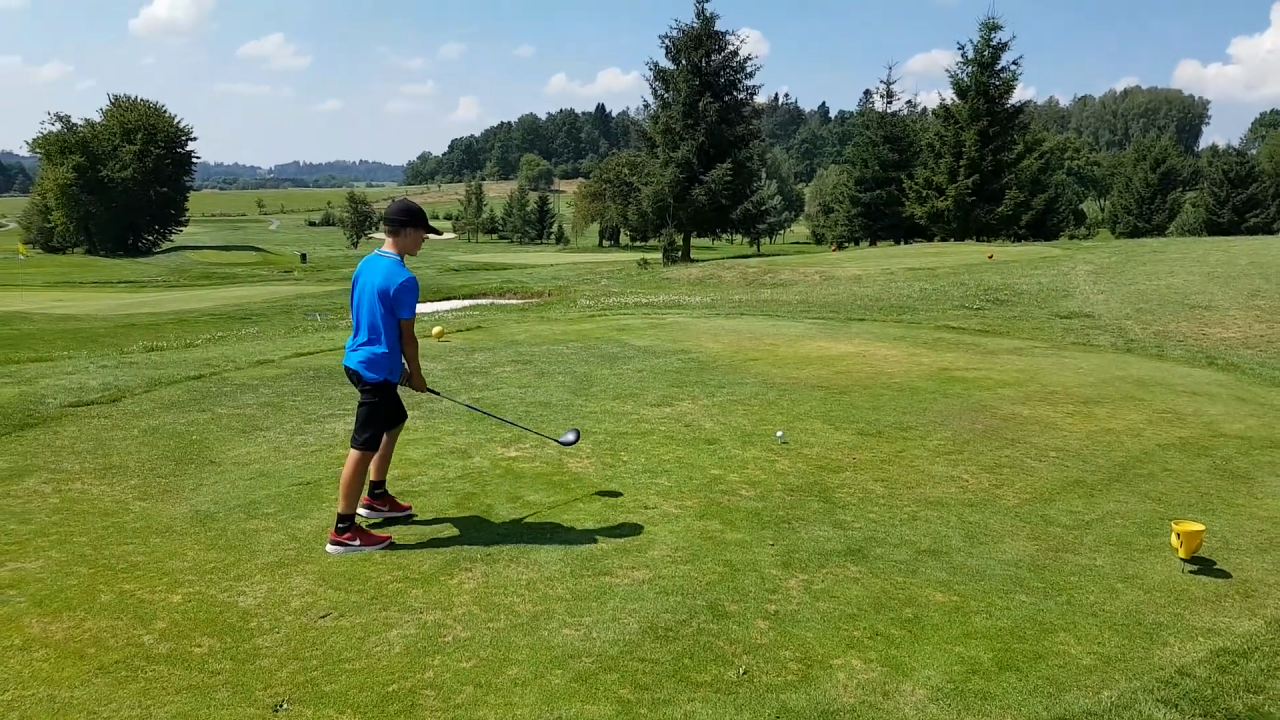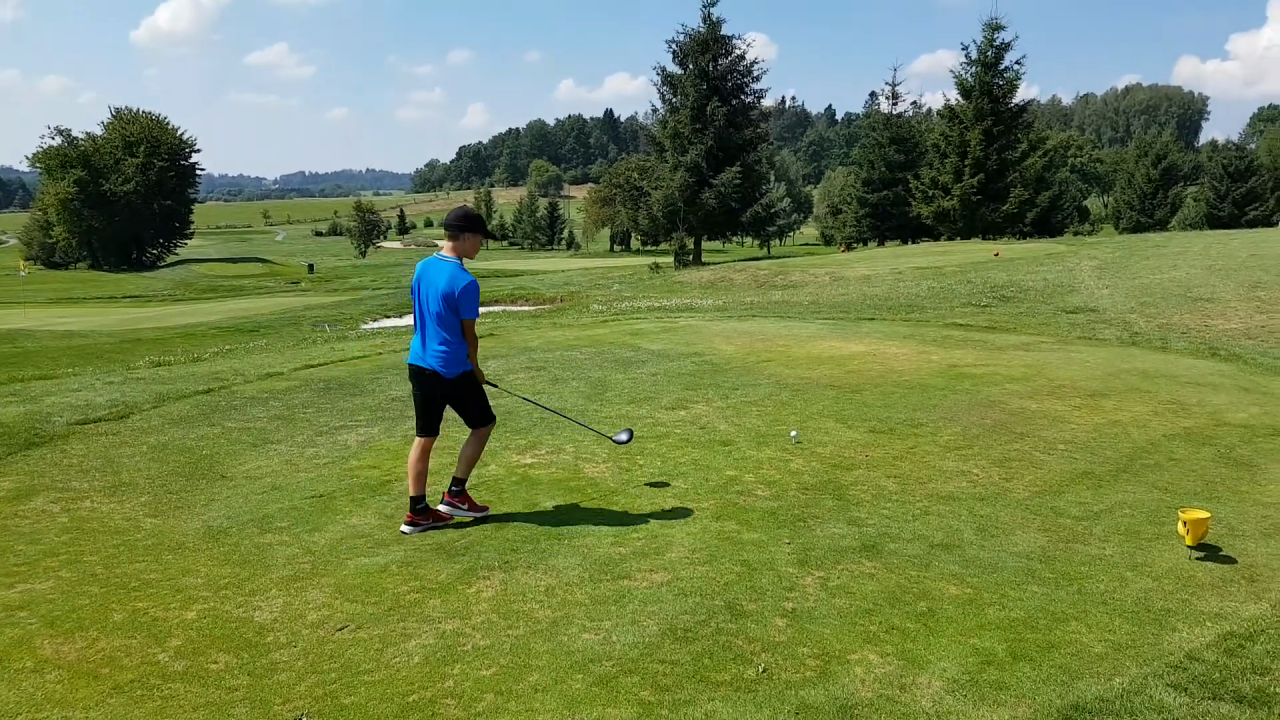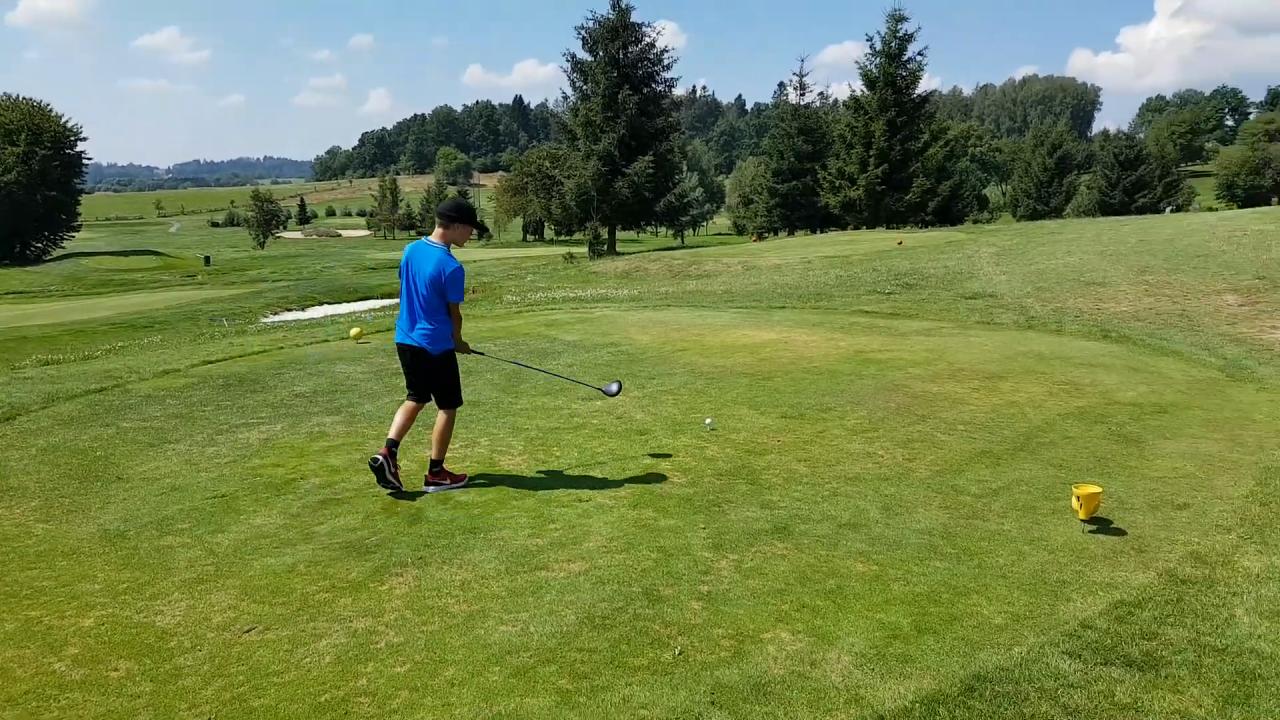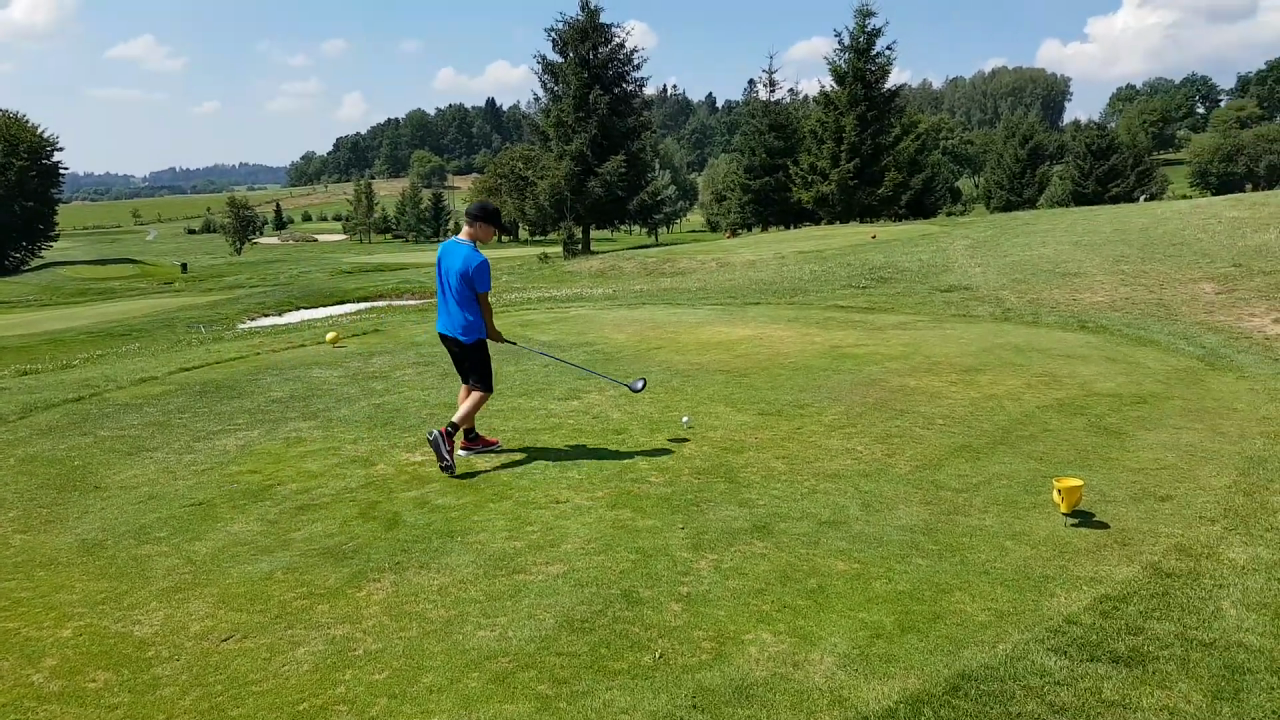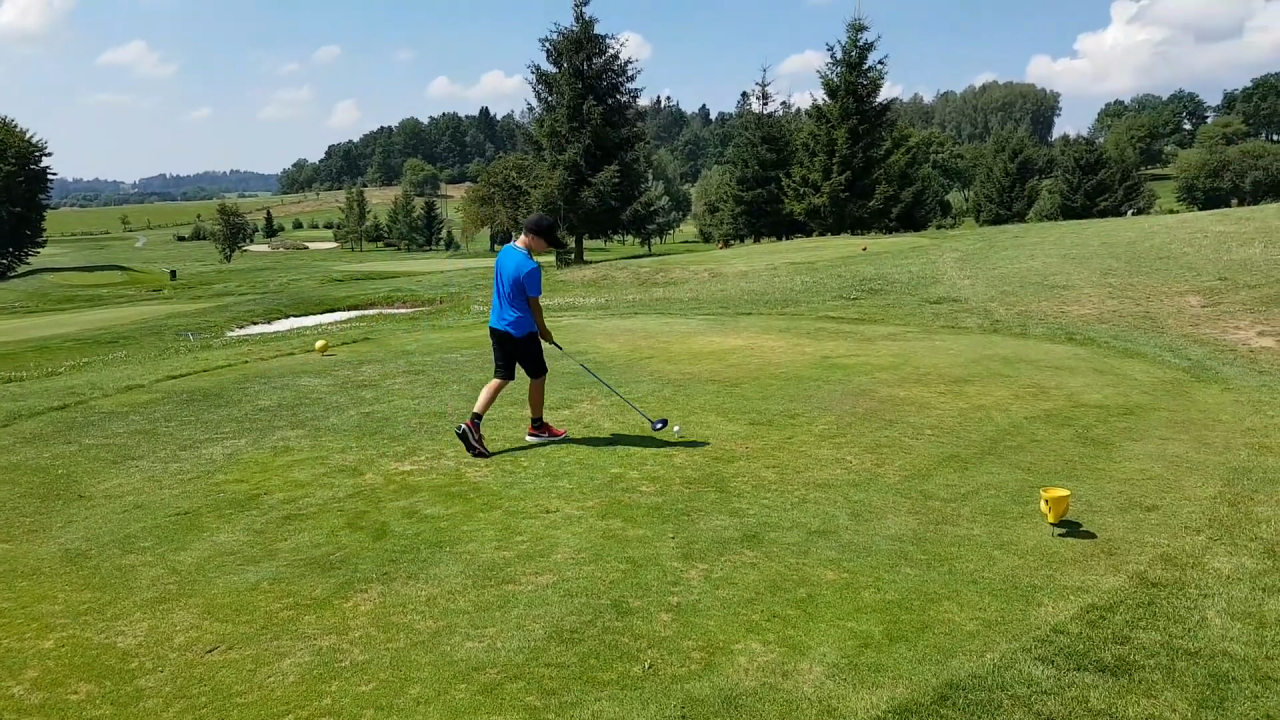
dt=0.5s
person 1, frame 1
left shoulder: (365, 264)
right shoulder: (403, 278)
right elbow: (406, 335)
left wrist: (399, 368)
right wrist: (416, 375)
left hip: (358, 361)
right hip: (377, 369)
left knee: (394, 421)
right knee: (363, 447)
left ankle: (376, 496)
right ankle: (343, 530)
person 1, frame 2
left shoulder: (422, 268)
right shoulder: (465, 281)
right elbow: (469, 333)
right wrist: (474, 368)
left hip: (418, 363)
right hip: (451, 368)
left knee: (425, 436)
right knee: (483, 424)
left ankle: (416, 511)
right ankle: (455, 493)
person 1, frame 3
left shoulder: (410, 250)
right shoulder: (451, 267)
right elbow: (453, 314)
right wrist: (457, 342)
left hip: (405, 339)
right hip: (435, 345)
left knee: (416, 398)
right knee: (447, 407)
left ankle: (388, 453)
right ankle: (436, 473)
person 1, frame 4
left shoulder: (444, 248)
right shoulder: (477, 261)
right elbow: (483, 303)
right wrist: (492, 331)
left hip: (445, 329)
right hip: (469, 334)
left knee: (469, 383)
right knee: (482, 390)
left ankle: (469, 438)
right ankle: (445, 434)
person 1, frame 5
left shoulder: (504, 253)
right shoulder: (530, 267)
right elbow: (534, 304)
right wrist: (543, 330)
left hip: (498, 326)
right hip: (521, 330)
left knee: (501, 378)
right knee: (538, 375)
left ankle: (472, 424)
right ankle: (537, 427)
